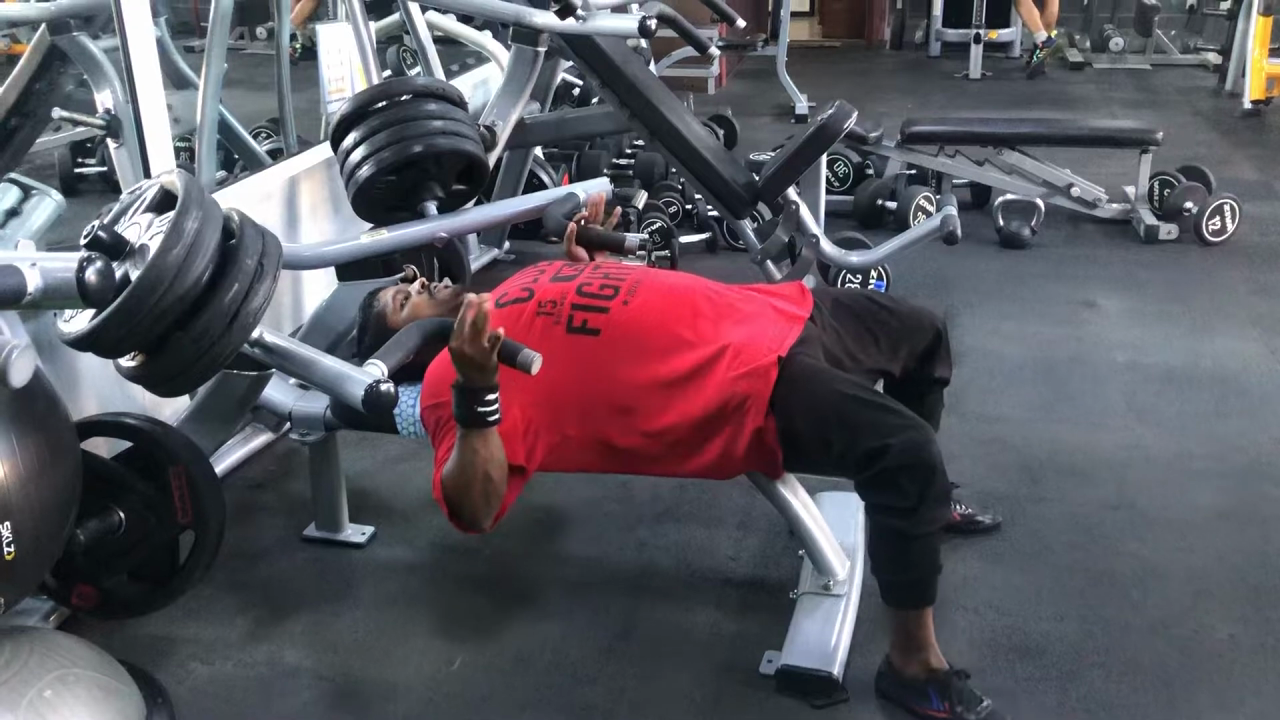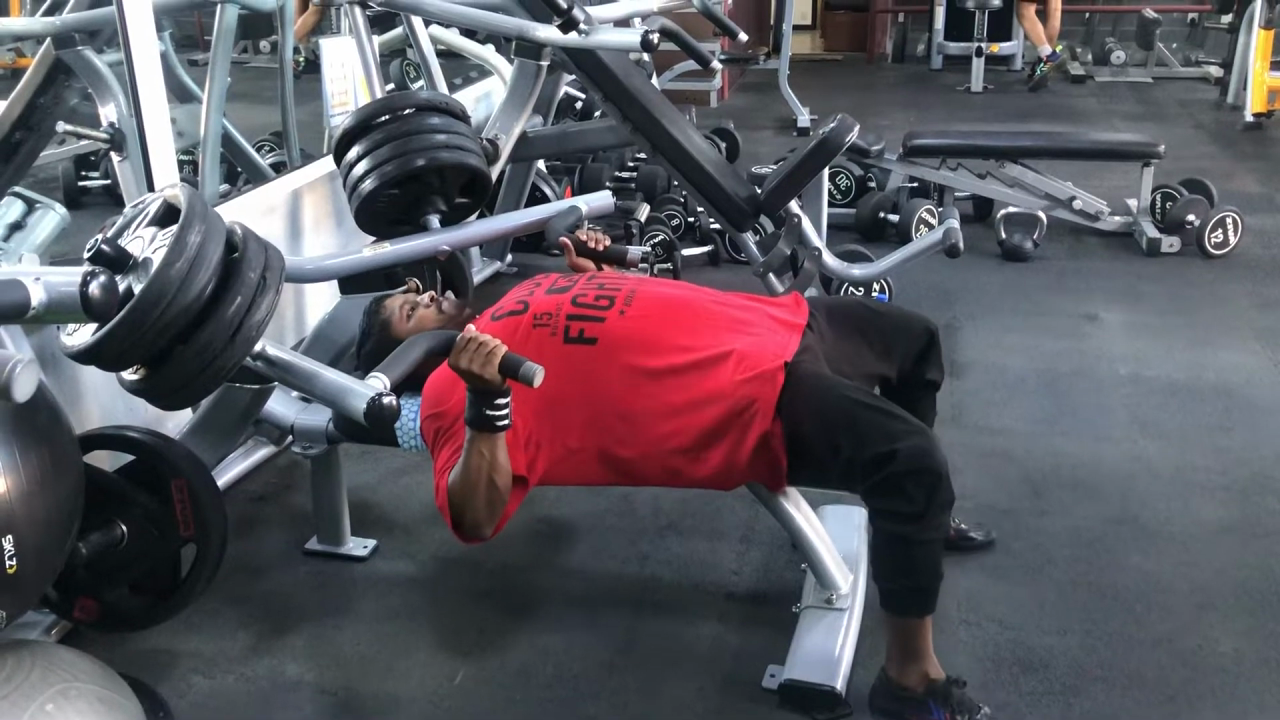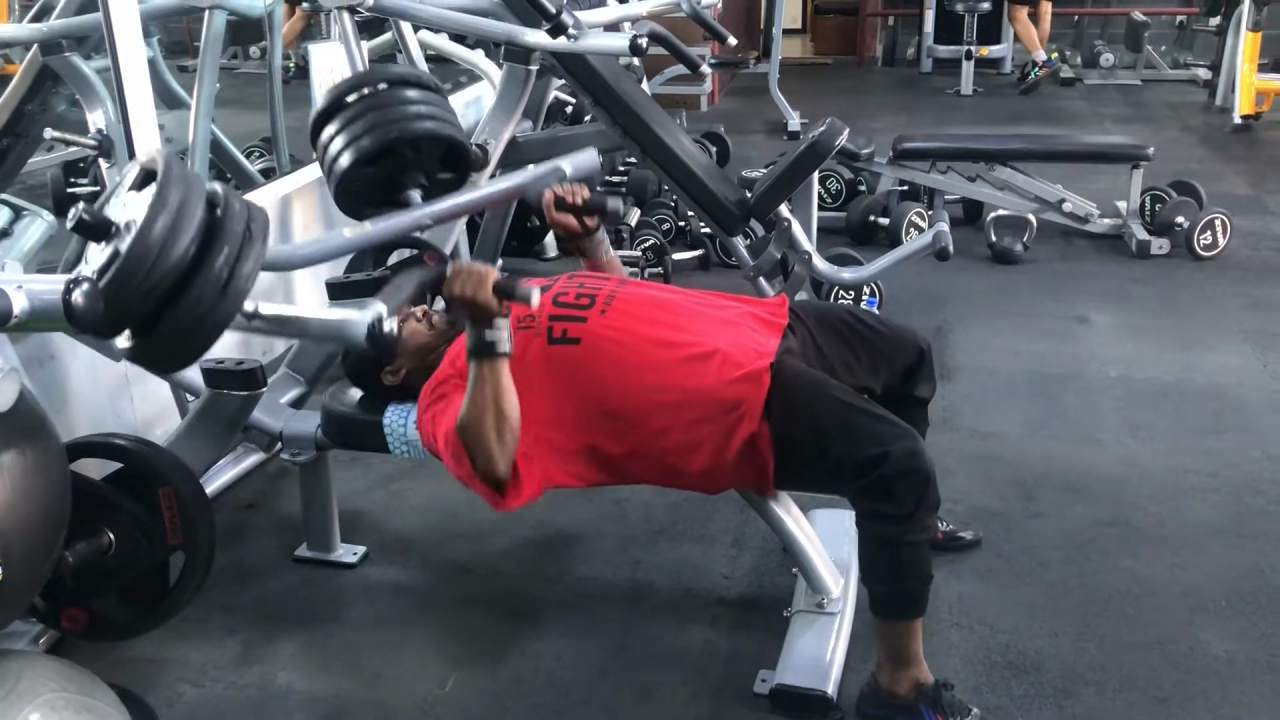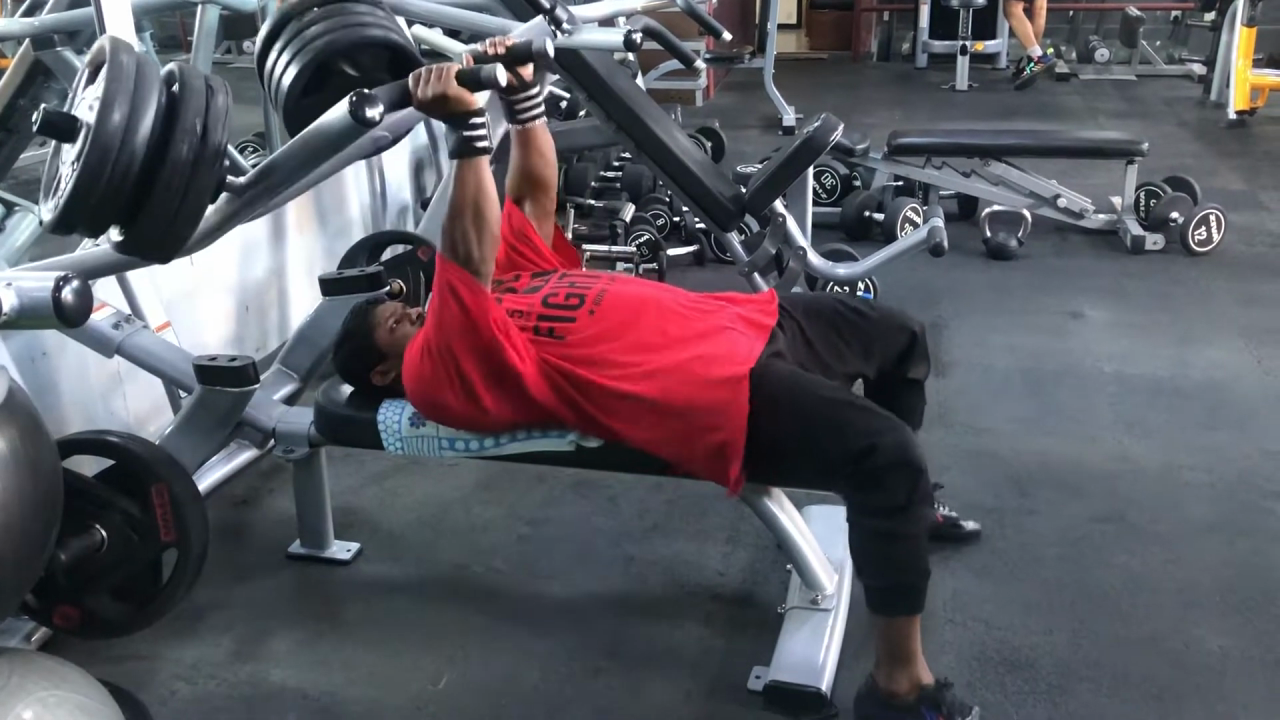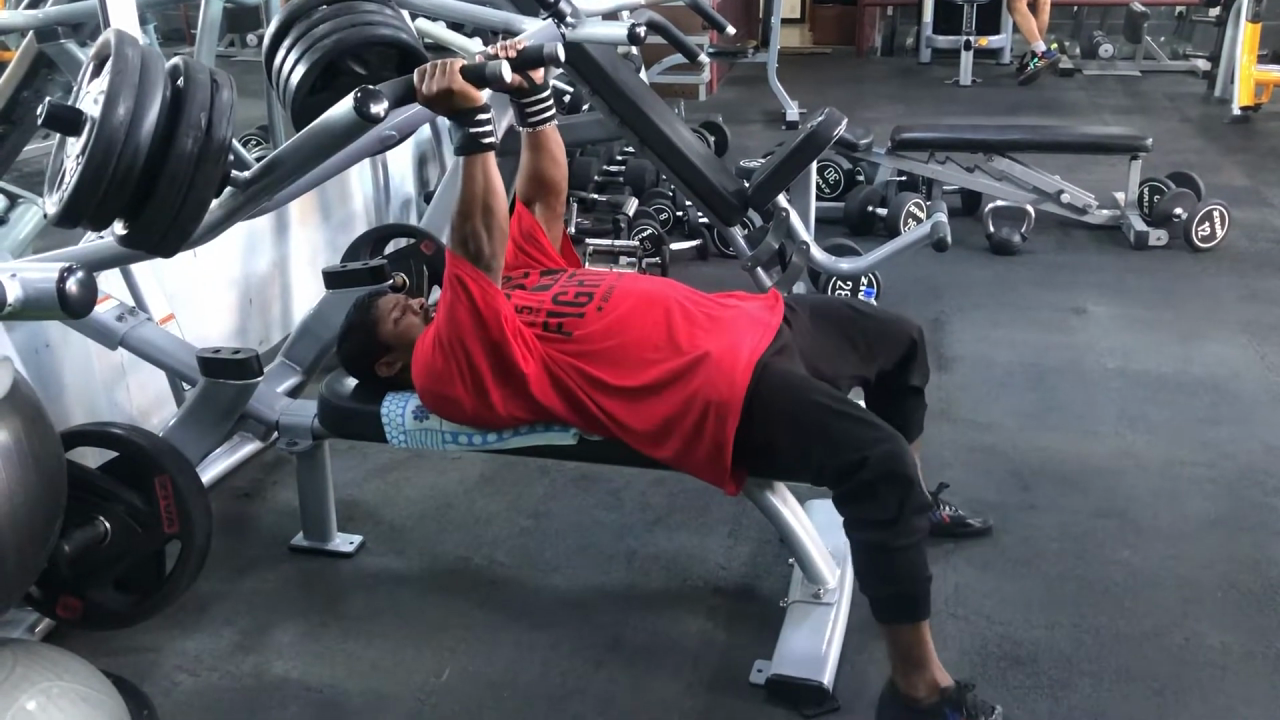
dt=0.7s
person 1, frame 1
left shoulder: (510, 298)
right shoulder: (452, 373)
right elbow: (474, 509)
left wrist: (593, 252)
right wrist: (475, 389)
right hip: (745, 387)
left knee: (921, 332)
right knee: (905, 450)
left ankle: (916, 501)
right ankle: (915, 665)
person 1, frame 2
left shoulder: (512, 310)
right shoulder: (451, 389)
right elbow: (476, 520)
left wrist: (597, 268)
right wrist: (486, 401)
right hip: (745, 398)
left knee: (915, 339)
right knee: (913, 459)
left ankle: (913, 518)
person 1, frame 3
left shoulder: (499, 313)
right shoulder: (446, 392)
left elbow: (614, 294)
right elbow: (495, 467)
left wrist: (584, 233)
right wrist: (484, 331)
right hip: (731, 400)
left knee: (906, 355)
right knee: (899, 461)
left ankle: (904, 523)
person 1, frame 4
left shoulder: (500, 290)
right shoulder: (440, 369)
left elbow: (533, 194)
right elbow: (467, 254)
left wrist: (521, 93)
right wrist: (466, 126)
right hip: (713, 395)
left knee: (898, 339)
right knee: (887, 452)
left ankle: (901, 508)
person 1, frame 5
left shoulder: (502, 289)
right shoulder: (447, 364)
left elbow: (545, 194)
right elbow: (476, 247)
left wrist: (530, 93)
right wrist: (470, 123)
right hip: (718, 389)
left knee: (899, 341)
right knee: (879, 462)
left ankle: (910, 508)
